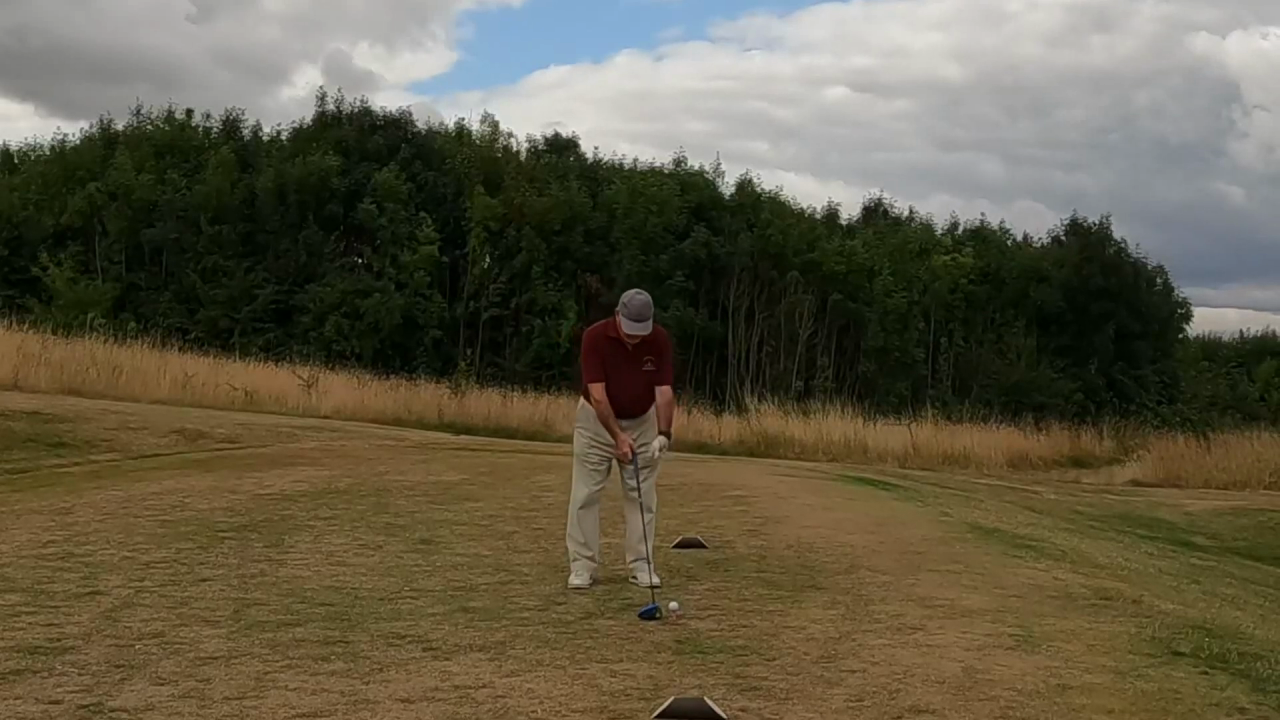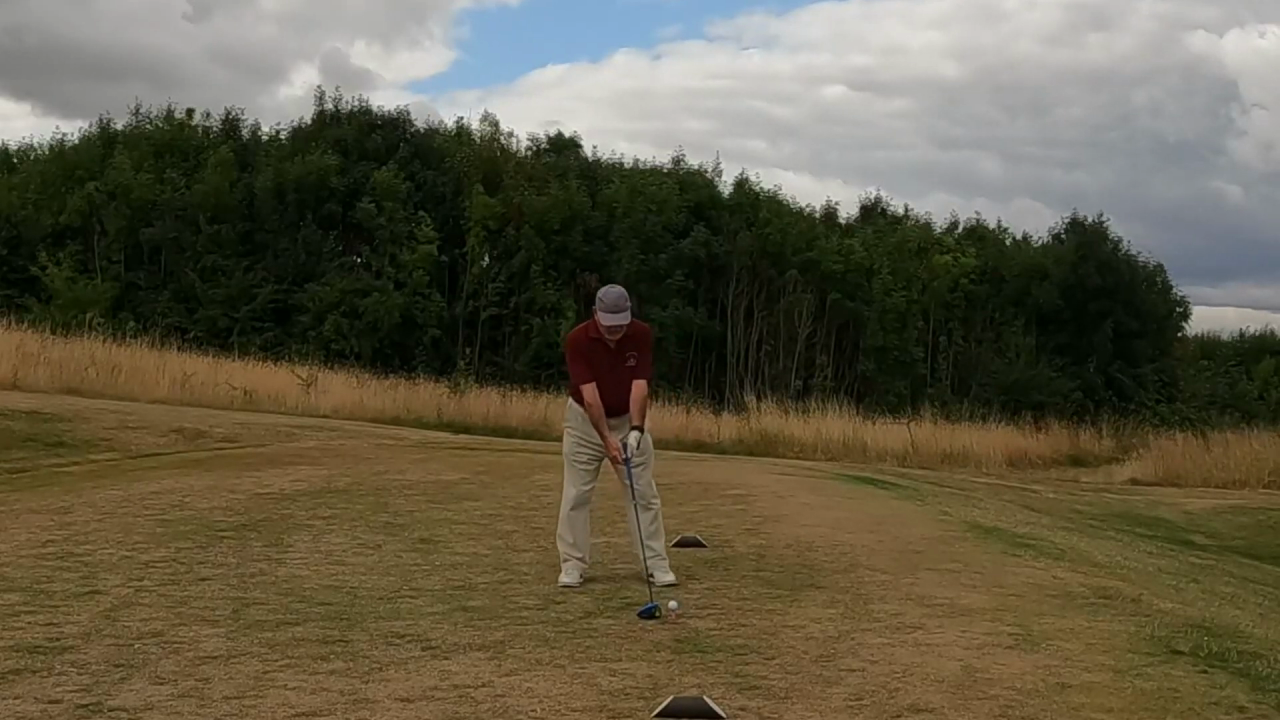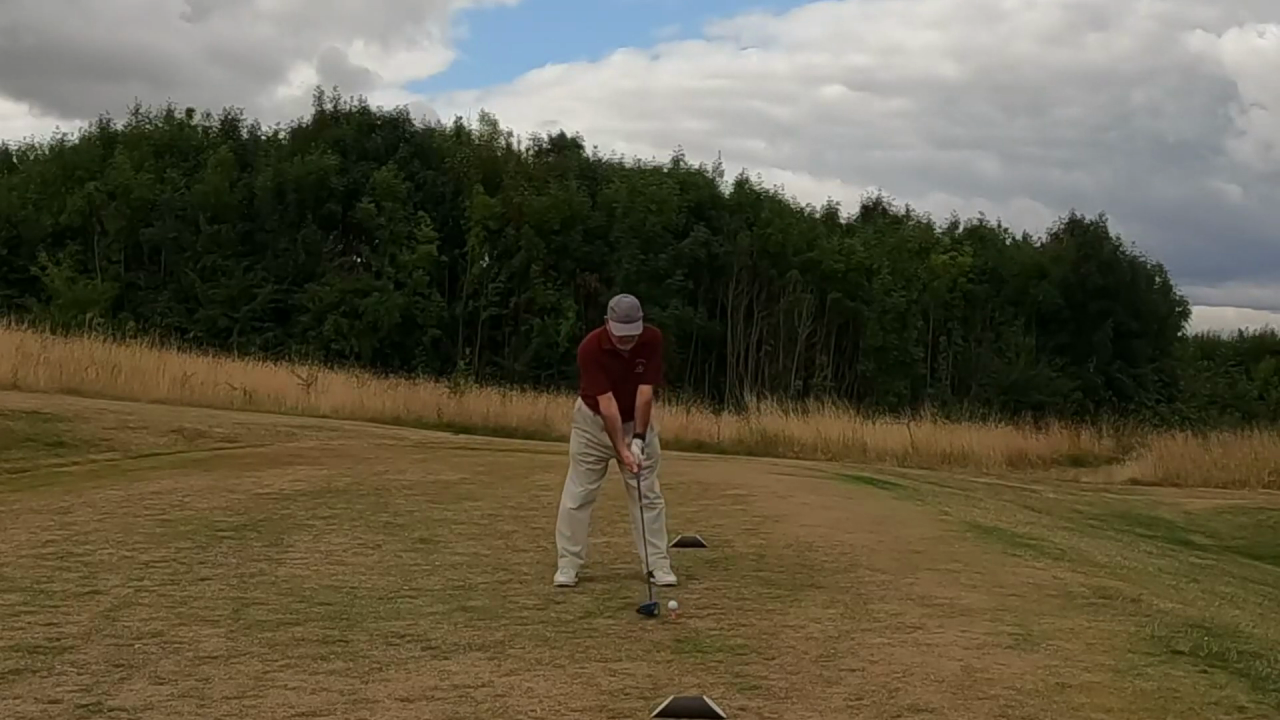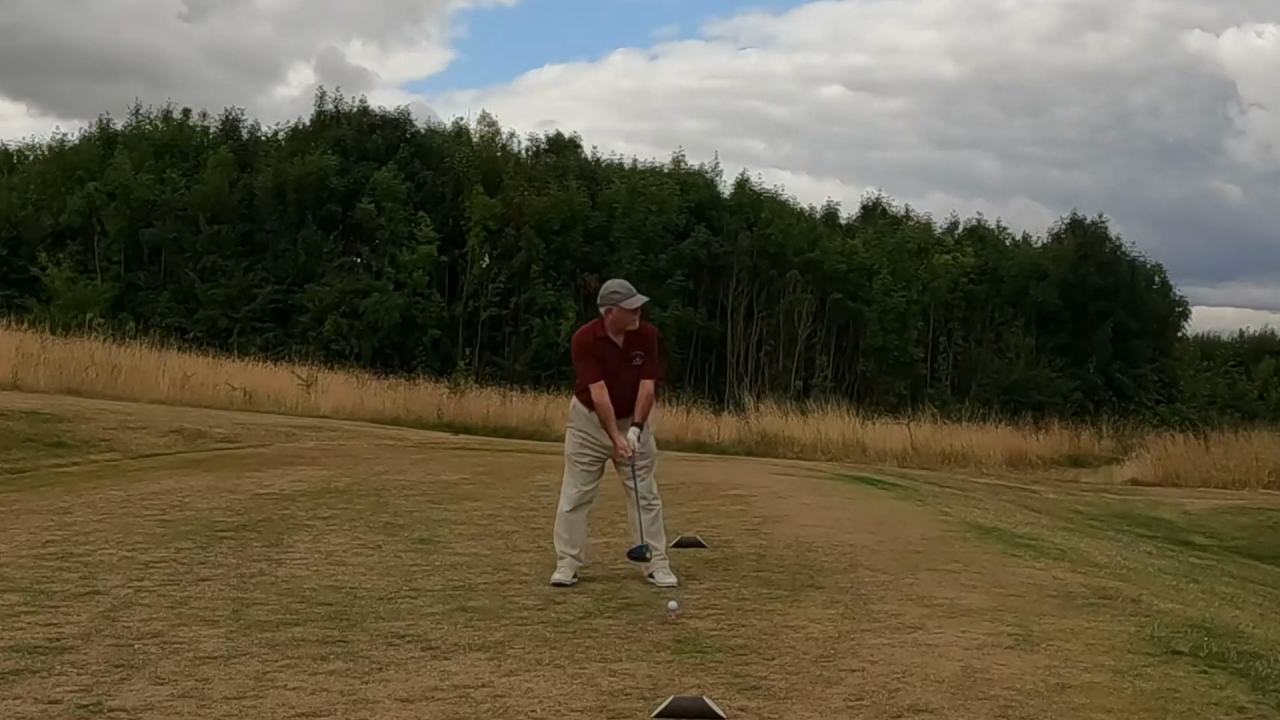
dt=1s
person 1, frame 1
left shoulder: (660, 340)
right shoulder: (594, 337)
left elbow: (664, 390)
right elbow: (597, 393)
left wrist: (663, 434)
right wrist: (617, 437)
left hip: (641, 422)
right hip: (596, 420)
left knee: (642, 496)
right knee: (585, 494)
left ankle: (640, 564)
right ankle: (582, 565)
person 1, frame 2
left shoulder: (642, 335)
right shoulder: (578, 339)
left elbow: (639, 386)
right elbow: (589, 394)
left wrist: (635, 430)
right wrist: (606, 438)
left hip: (629, 419)
right hip: (585, 420)
left knee: (644, 493)
right knee: (576, 494)
left ankle: (656, 563)
right ankle: (573, 565)
person 1, frame 3
left shoulder: (652, 339)
right shoulder: (590, 348)
left elbow: (645, 392)
right elbow: (606, 403)
left wrist: (638, 439)
right wrist: (620, 449)
left hip: (636, 421)
right hip: (593, 420)
left knee: (648, 495)
right knee: (578, 494)
left ankle: (658, 564)
right ankle: (568, 564)
person 1, frame 4
left shoulder: (647, 335)
right shoulder: (585, 339)
left elbow: (647, 386)
right elbow: (598, 393)
left wrist: (635, 429)
right wrist: (614, 437)
left hip: (632, 422)
right hip: (589, 421)
left knee: (646, 496)
right knee: (576, 494)
left ankle: (656, 565)
right ankle: (567, 564)
